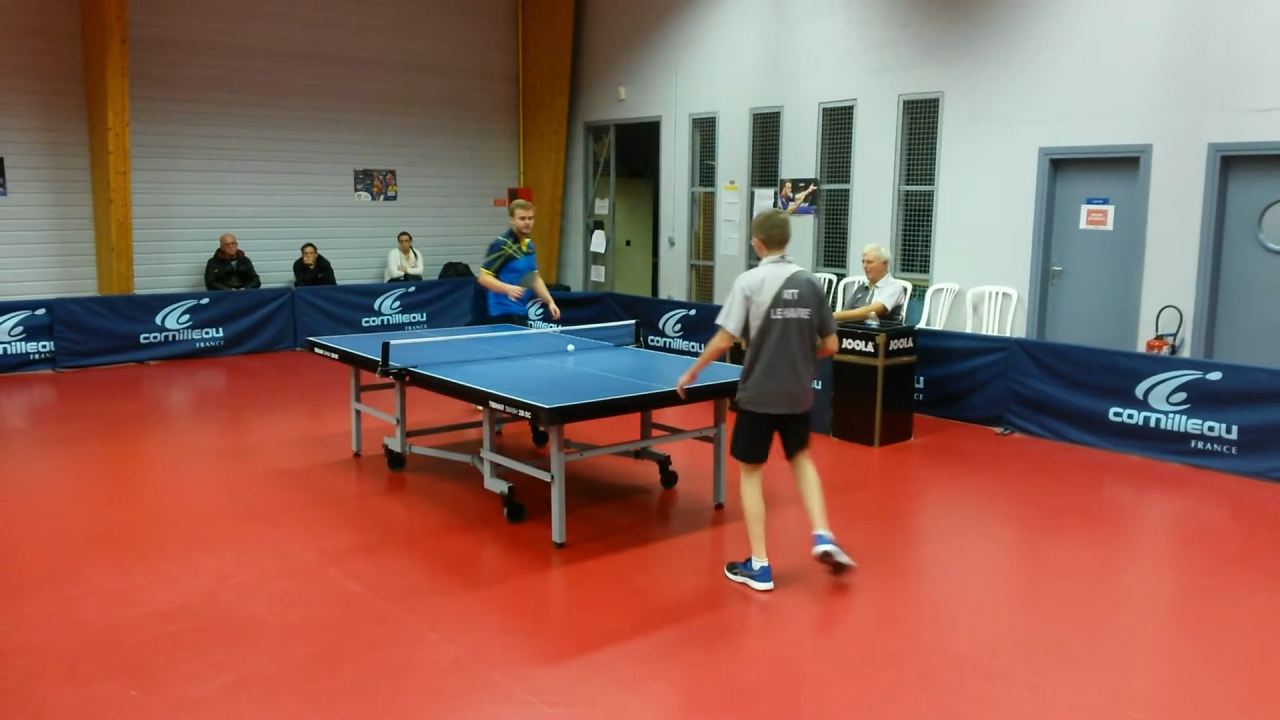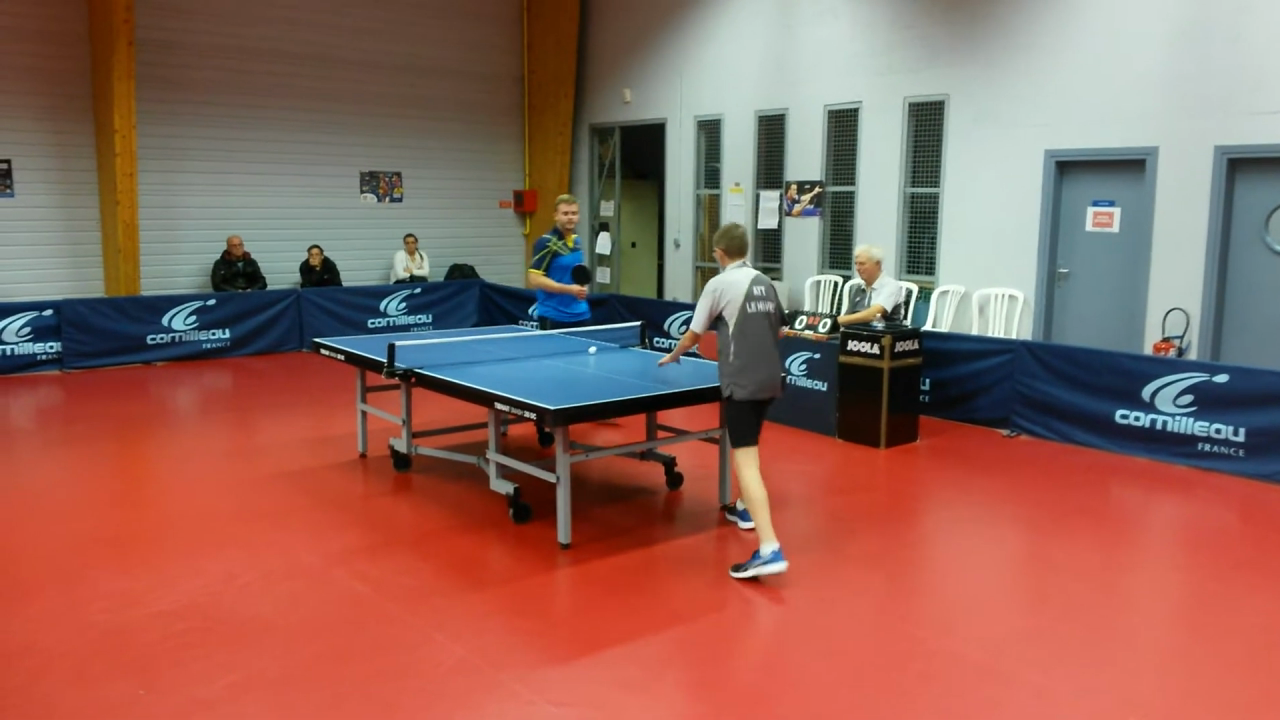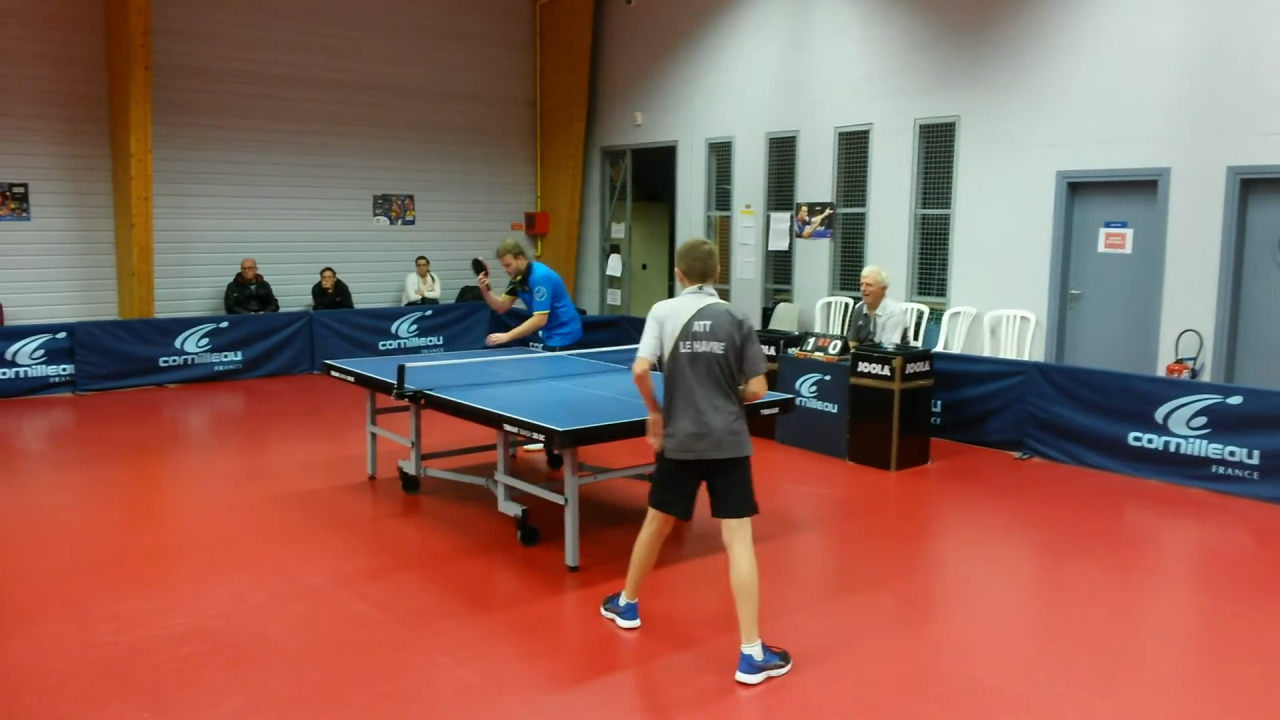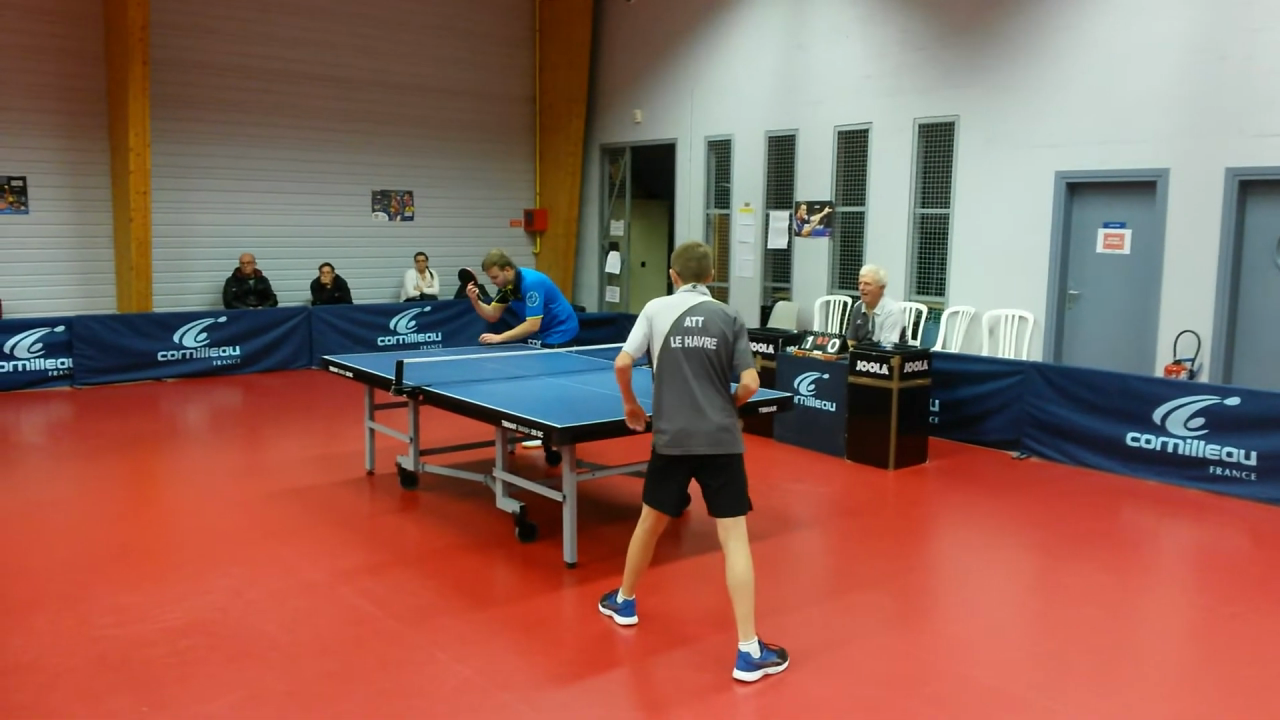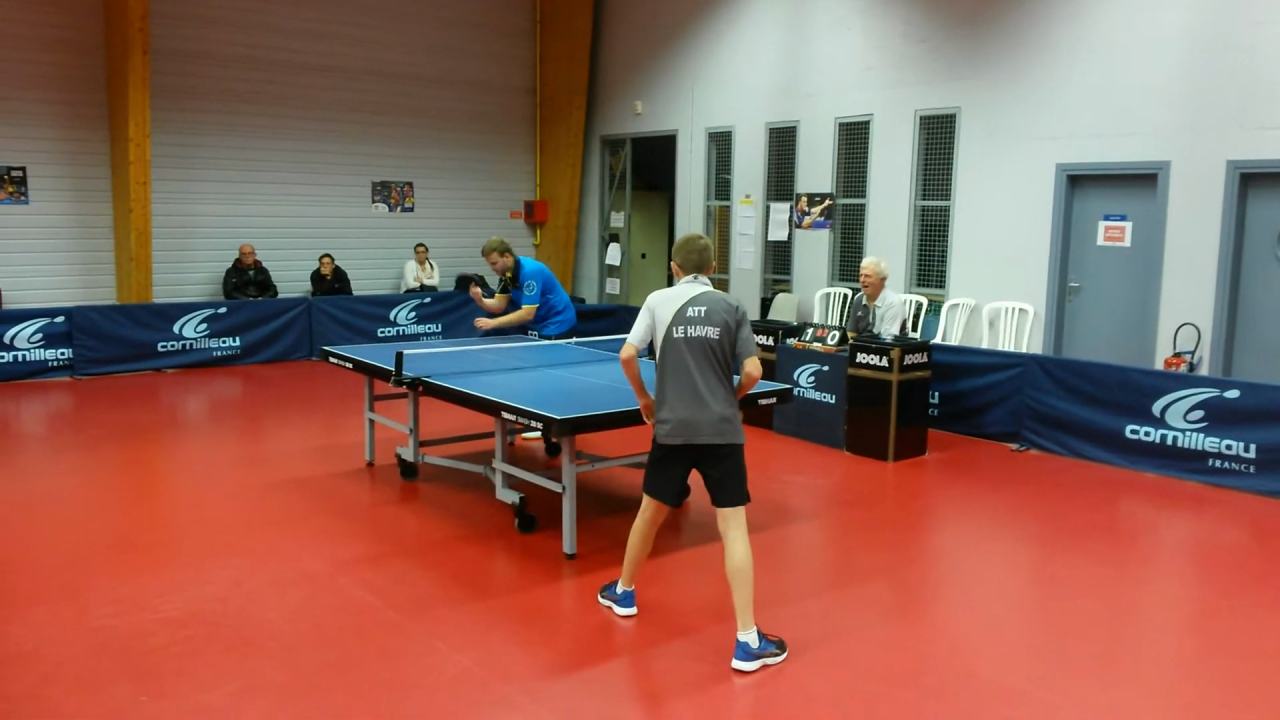
dt=0.4s
person 1, frame 1
left shoulder: (749, 282)
right shoulder: (810, 283)
left elbow: (726, 340)
right elbow: (829, 345)
left wrist: (693, 371)
left hip: (758, 396)
right hip: (798, 396)
left knee: (749, 473)
right knee: (800, 461)
left ankle: (758, 566)
right ankle: (822, 537)
person 1, frame 2
left shoulder: (720, 284)
right shoulder: (765, 284)
left elbow: (695, 335)
left wrist: (675, 353)
left hip: (743, 383)
right hip: (768, 381)
left knee: (747, 462)
right knee: (745, 447)
left ankle: (769, 551)
right ankle: (744, 508)
person 1, frame 3
left shoulder: (663, 311)
right shoulder: (736, 319)
left elbow: (640, 370)
right elbow: (757, 389)
left wrist: (655, 413)
left hip: (680, 442)
right hip: (729, 443)
left knee: (657, 525)
right knee: (739, 542)
left ankle: (626, 604)
right ankle: (751, 653)
person 1, frame 4
left shoulder: (655, 309)
right shoulder: (728, 317)
left elbow: (622, 364)
right elbow: (749, 383)
left wrist: (631, 404)
left hip: (671, 438)
right hip: (721, 440)
left knee: (650, 522)
right knee: (734, 539)
left ankle: (624, 601)
right ankle: (748, 651)
person 1, frame 5
left shoulder: (658, 300)
right shoulder: (731, 307)
left elbow: (627, 355)
right elbow: (752, 372)
left wrist: (644, 398)
left hip: (672, 428)
right hip: (721, 430)
left knee: (651, 511)
right knee: (733, 528)
left ankle: (623, 591)
right ankle: (747, 640)
